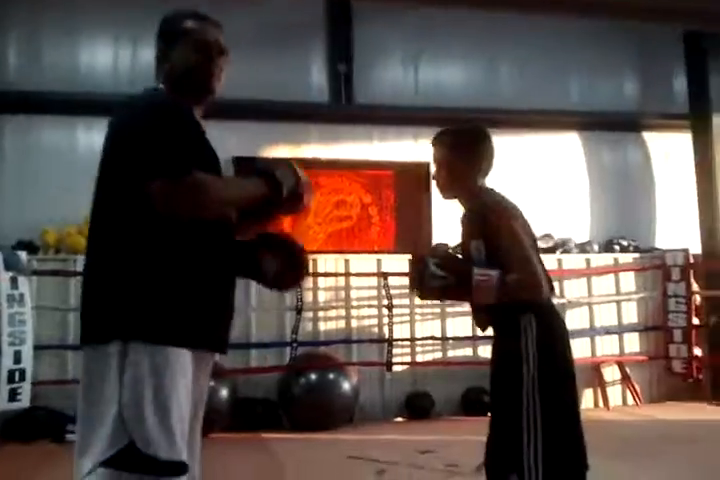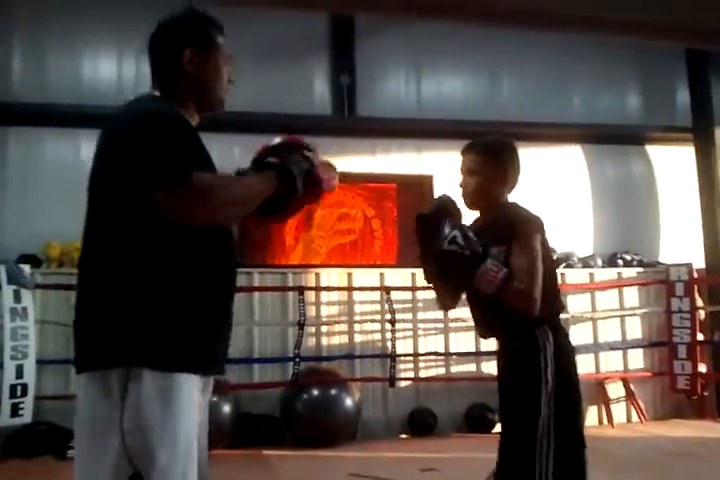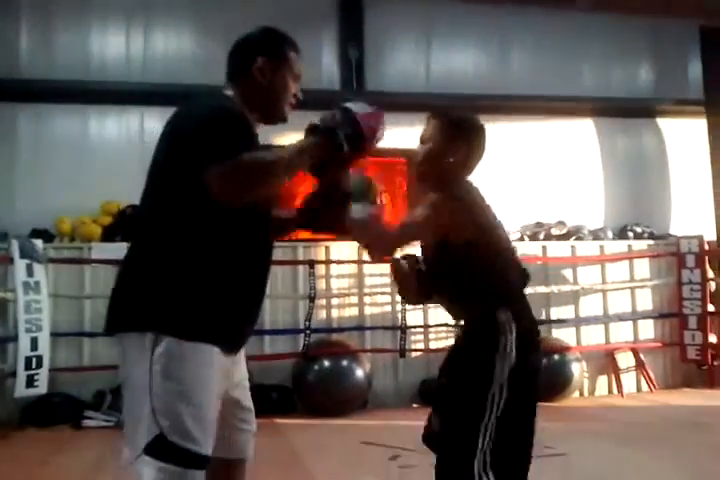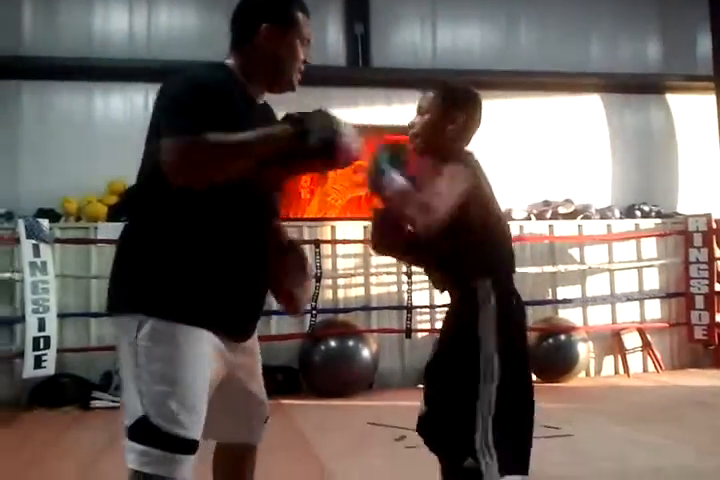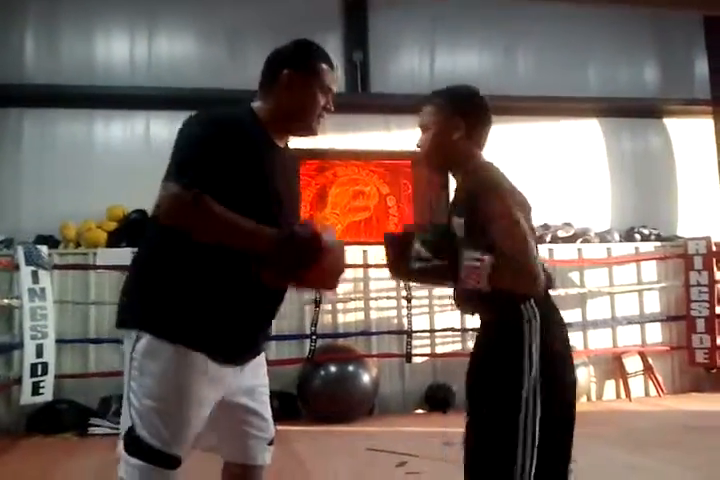
dt=0.7s
person 1, frame 1
left shoulder: (180, 126)
right shoulder: (152, 115)
right elbow: (179, 196)
right wrist: (271, 184)
left hip: (180, 325)
right hip: (143, 325)
person 1, frame 2
left shoulder: (169, 129)
right shoulder: (149, 122)
right elbow: (187, 202)
left wrist: (264, 185)
right wrist: (279, 178)
left hip: (177, 351)
right hip: (140, 353)
person 1, frame 3
left shoulder: (231, 129)
right shoulder: (213, 119)
left elbow: (249, 219)
right elbow: (232, 185)
left wrist: (307, 215)
right wrist: (319, 143)
left hip: (210, 324)
right hip: (171, 321)
person 1, frame 4
left shoulder: (265, 107)
right shoulder: (201, 90)
right elbow: (183, 165)
left wrist: (287, 261)
right wrist: (292, 135)
left hip: (232, 308)
right hip: (171, 304)
left knee: (244, 432)
person 1, frame 5
left shoulder: (284, 158)
right shoulder: (218, 130)
right elbow: (174, 206)
left wrist: (302, 257)
right wrist: (273, 243)
left hip: (241, 339)
right hip: (175, 329)
person 2, frame 1
left shoulder: (496, 212)
right shoulder: (475, 215)
left elbow: (534, 285)
left wrist: (463, 279)
right wrist: (451, 273)
left hip: (530, 335)
right hip: (513, 336)
person 2, frame 2
left shoulder: (523, 226)
right shoulder: (476, 232)
left elbow: (529, 302)
right elbow: (448, 299)
left wrist: (475, 265)
right wrist: (434, 250)
left hip: (539, 350)
right hip: (513, 351)
person 2, frame 3
left shoulder: (454, 202)
right shoulder: (440, 203)
left elbow: (385, 242)
right elbow: (422, 289)
right wrist: (410, 274)
left hip: (503, 334)
right hip: (478, 332)
right knee: (451, 444)
person 2, frame 4
left shoulder: (457, 168)
right shoulder: (435, 168)
left elbow: (421, 220)
left wrist: (386, 175)
right wrist: (388, 235)
left hip: (486, 310)
right hip: (465, 311)
left knee: (479, 448)
right knee: (446, 436)
person 2, frame 5
left shoulder: (486, 189)
right shoulder: (470, 189)
left elbow: (528, 278)
left wrist: (458, 267)
left hip: (525, 333)
right hip: (502, 333)
